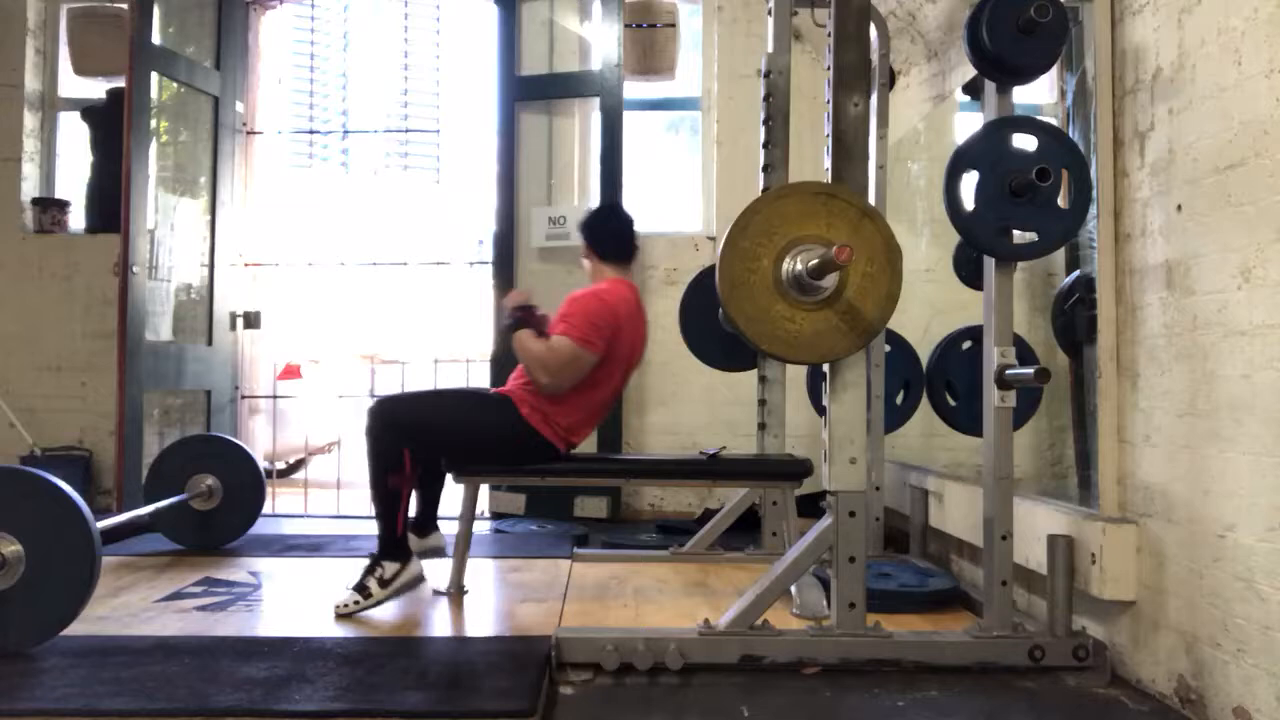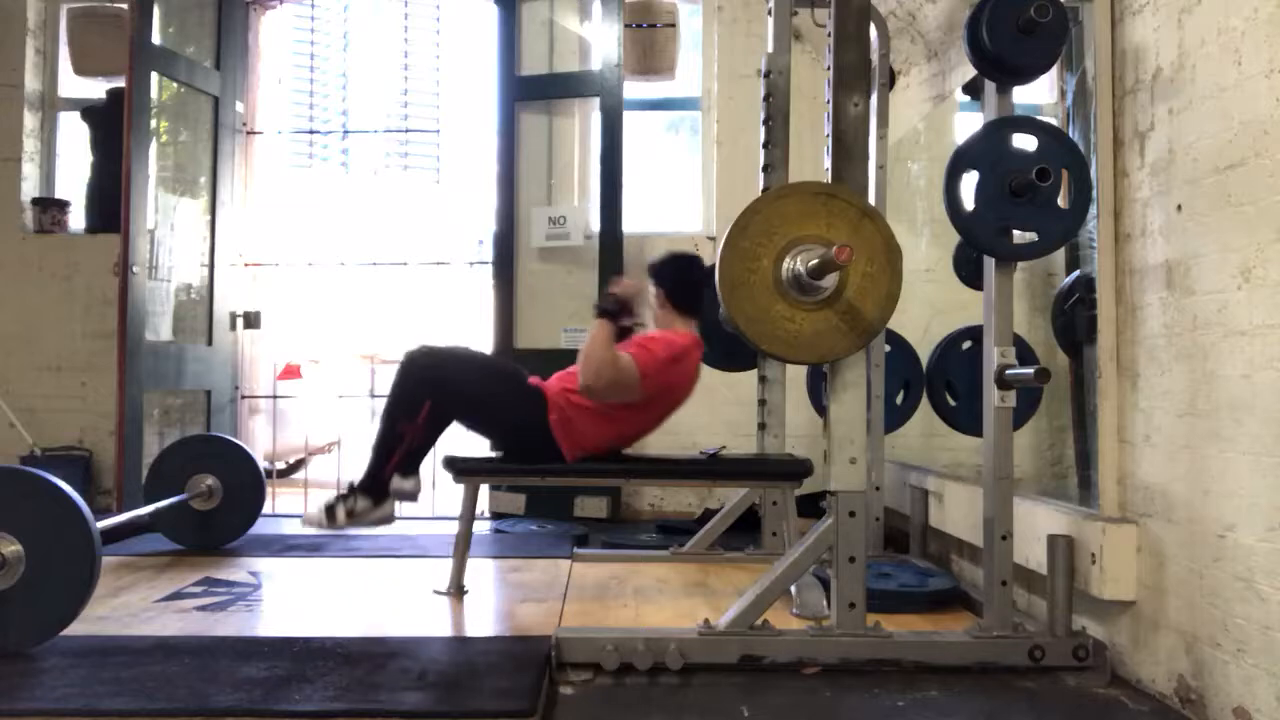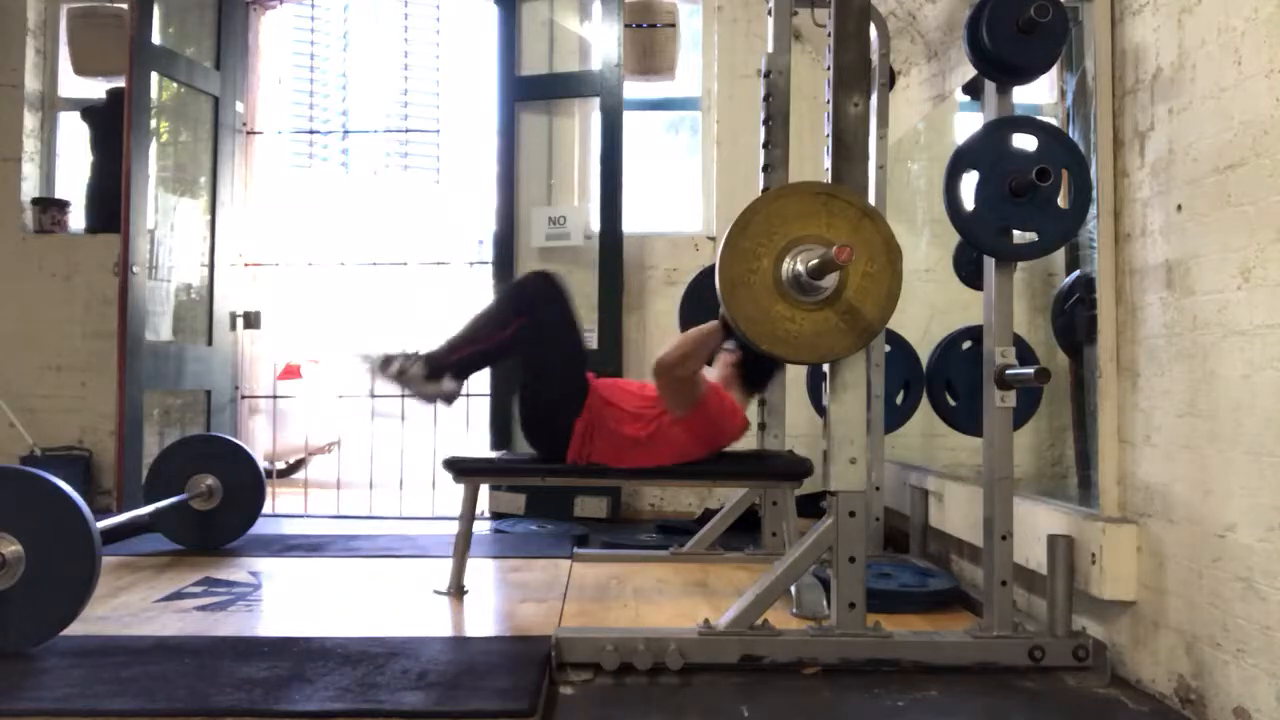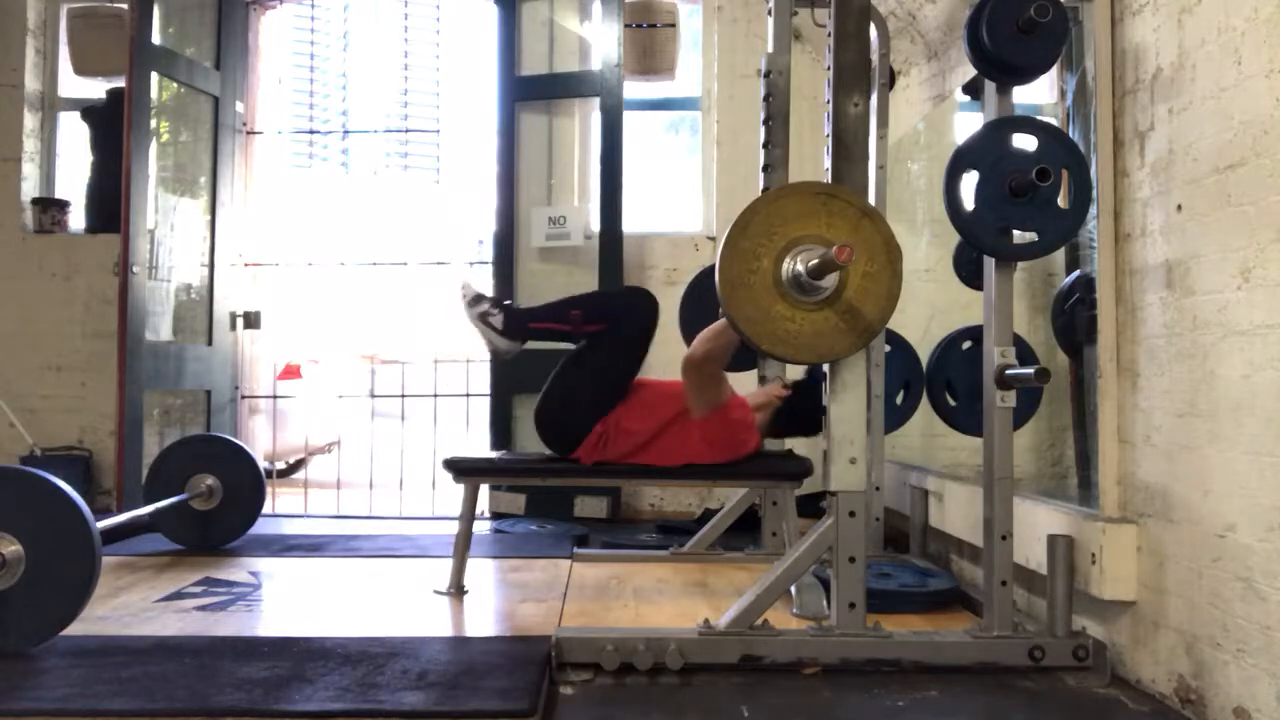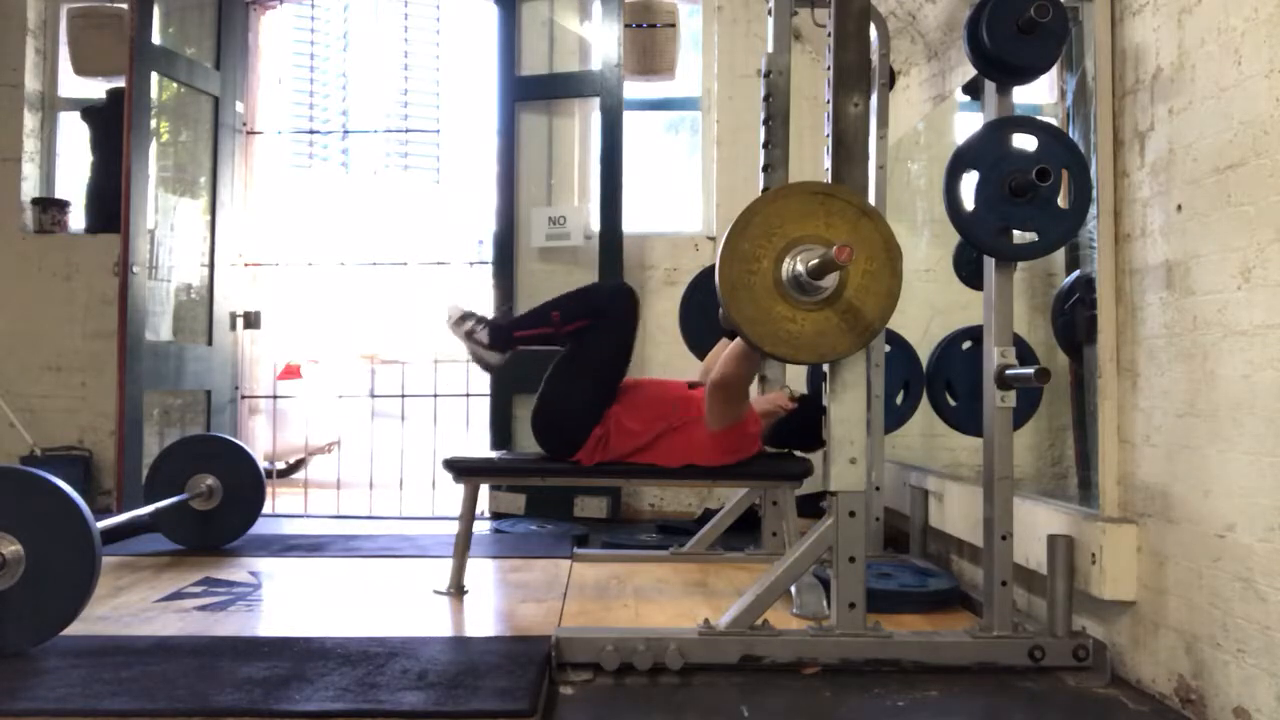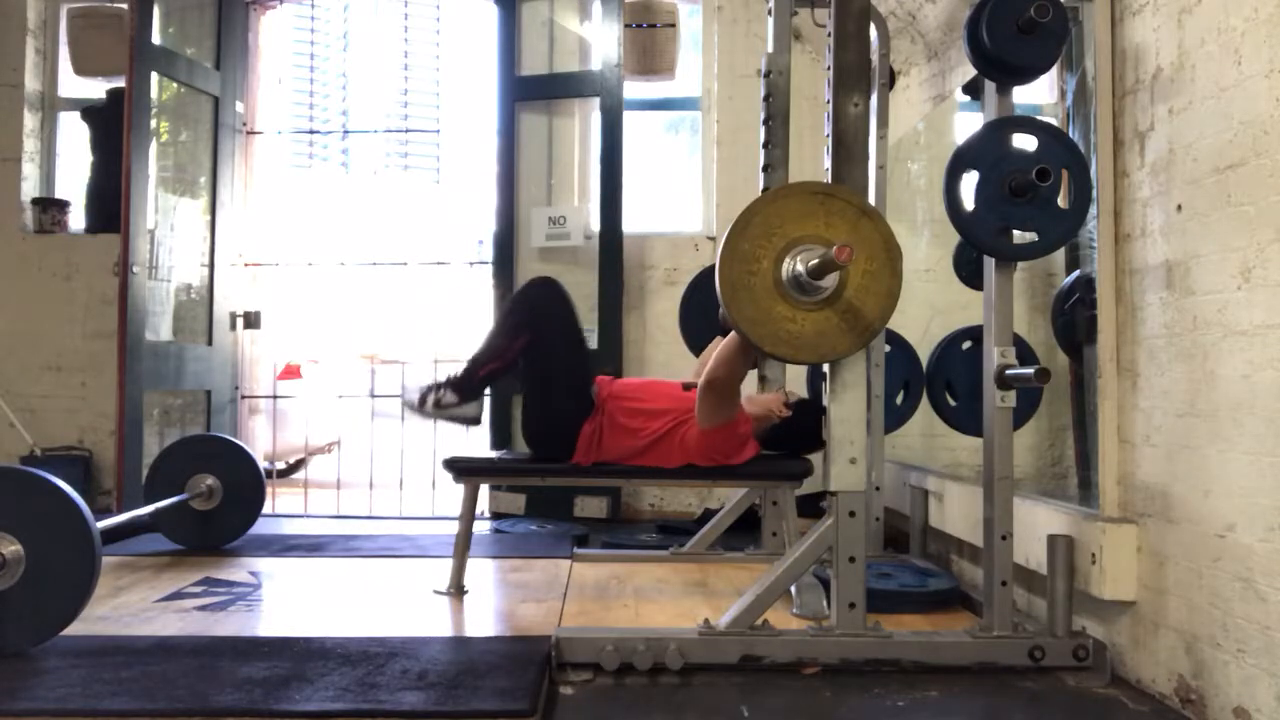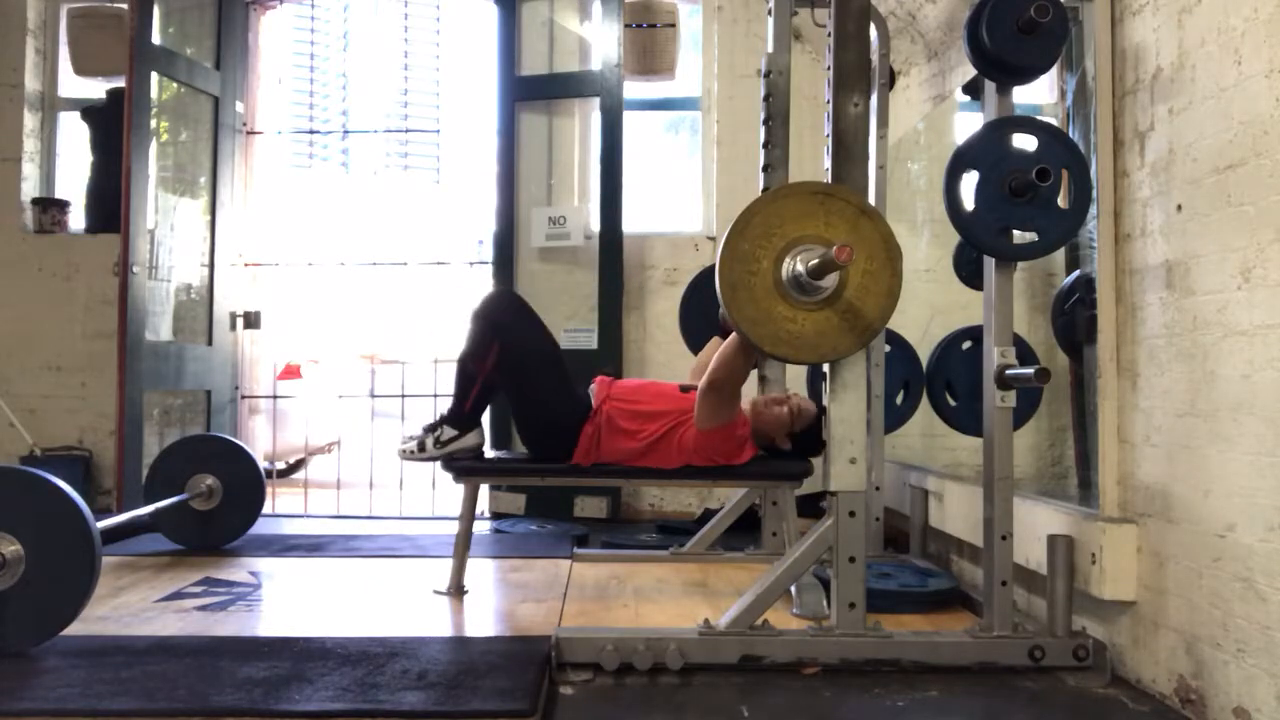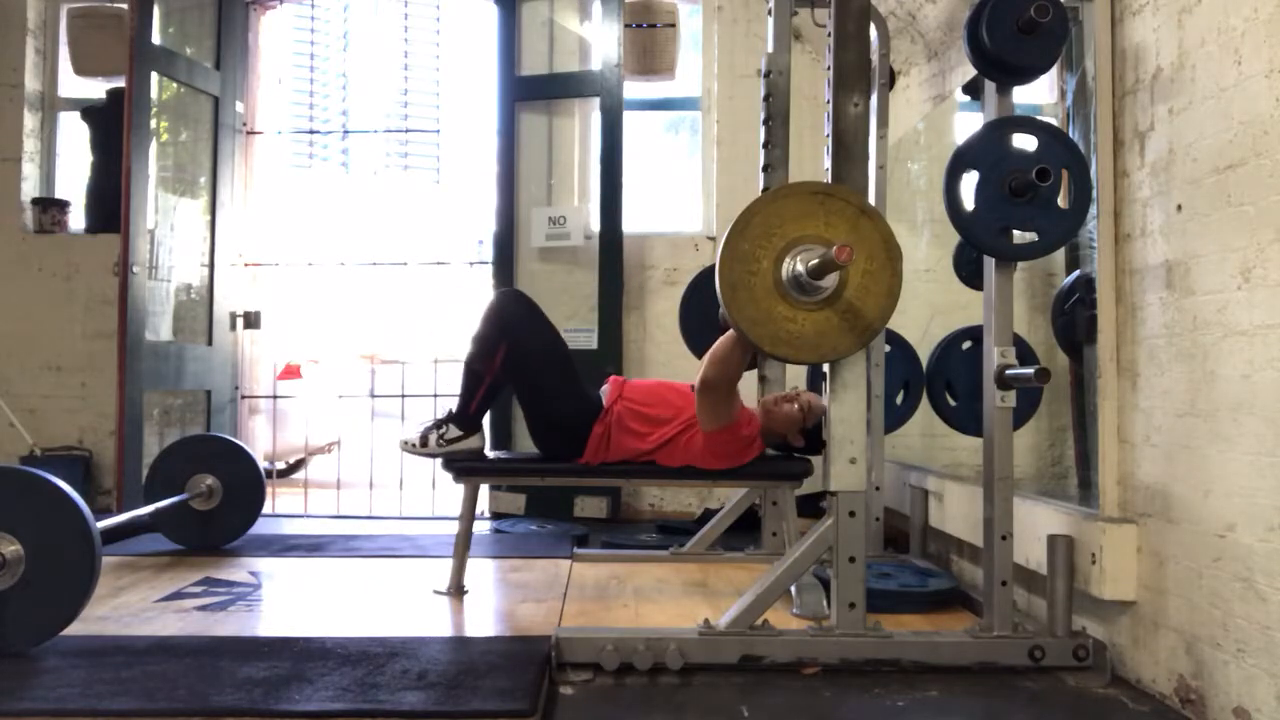
dt=0.3s
person 1, frame 1
left shoulder: (599, 299)
right shoulder: (627, 301)
left elbow: (553, 375)
left wrist: (518, 323)
right wrist: (535, 325)
left hip: (530, 430)
right hip: (537, 427)
left knee: (390, 417)
right knee: (424, 412)
left ankle: (393, 559)
right ankle: (423, 529)
person 1, frame 2
left shoulder: (668, 349)
right shoulder: (684, 349)
left elbow: (595, 382)
left wrist: (608, 312)
right wrist: (623, 321)
left hip: (548, 430)
right hip: (556, 423)
left knee: (423, 368)
right knee: (448, 368)
left ankle: (371, 497)
right ankle: (402, 472)
person 1, frame 3
left shoulder: (713, 411)
right shoulder: (729, 418)
left elbow: (668, 365)
right elbow: (677, 367)
left wrist: (724, 325)
right wrist: (720, 336)
left hip: (572, 432)
right hip: (587, 422)
left knee: (538, 293)
right knee: (540, 307)
left ankle: (435, 372)
right ankle: (441, 373)
person 1, frame 4
left shoulder: (730, 426)
right shoulder: (743, 428)
left elbow: (697, 361)
right elbow: (705, 364)
left hip: (576, 426)
right hip: (594, 424)
left knee: (636, 306)
right knee: (632, 311)
left ankle: (508, 325)
right ankle: (510, 327)
person 1, frame 5
left shoulder: (735, 436)
right shoulder: (736, 428)
left elbow: (724, 382)
right elbow: (710, 377)
left hip: (574, 429)
right hip: (587, 426)
left knee: (617, 299)
right knee: (614, 303)
left ankle: (495, 337)
right ankle: (499, 336)
person 1, frame 6
left shoulder: (729, 440)
right shoulder: (737, 435)
left elbow: (715, 380)
right elbow: (705, 376)
right wrist: (734, 327)
left hip: (570, 433)
right hip: (583, 421)
left knee: (543, 298)
right knee: (546, 301)
left ankle: (462, 393)
right ankle: (466, 392)
person 1, frame 7
left shoulder: (729, 443)
right shoulder: (735, 426)
left elbow: (717, 382)
right elbow: (701, 377)
right wrist: (732, 326)
left hip: (569, 434)
right hip: (584, 413)
left knee: (498, 311)
right knee: (504, 308)
left ankle: (458, 429)
right ankle: (461, 425)
person 1, frame 8
left shoulder: (738, 440)
right shoulder: (742, 427)
left elbow: (711, 382)
right elbow: (710, 380)
left hip: (580, 432)
right hip: (593, 412)
left knee: (508, 312)
right knee: (512, 307)
left ankle: (463, 428)
right ankle: (464, 424)
